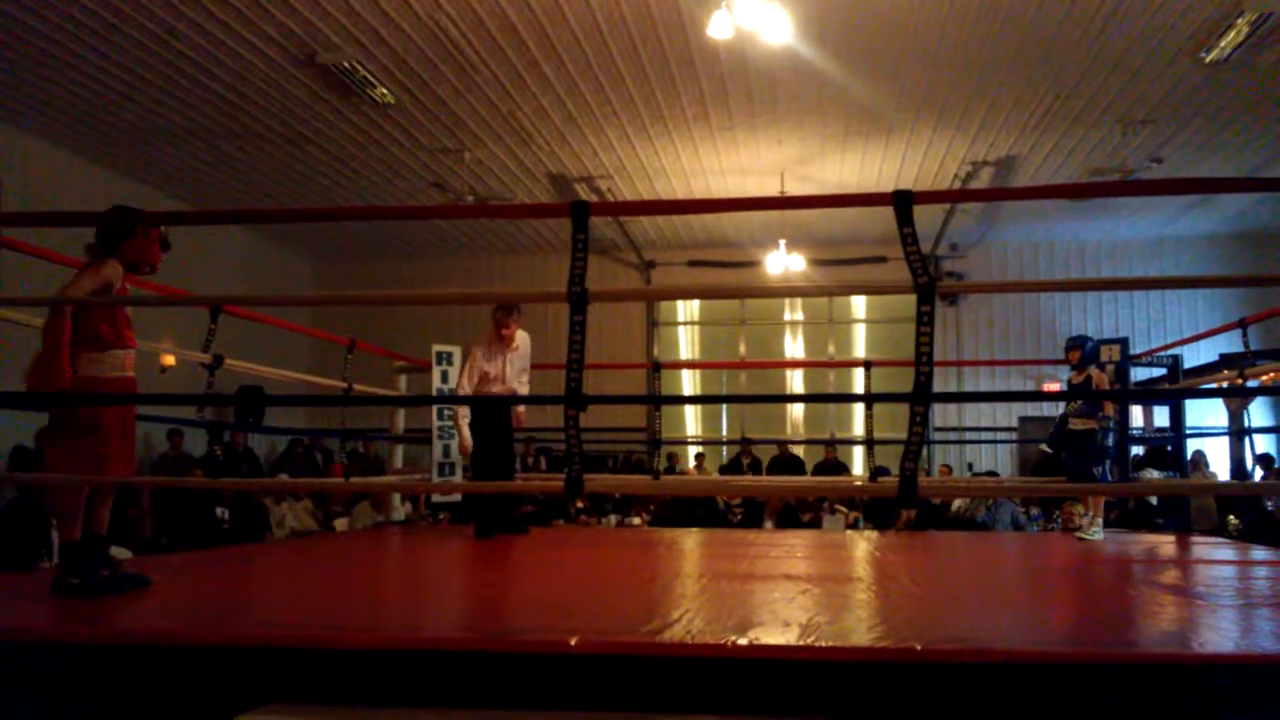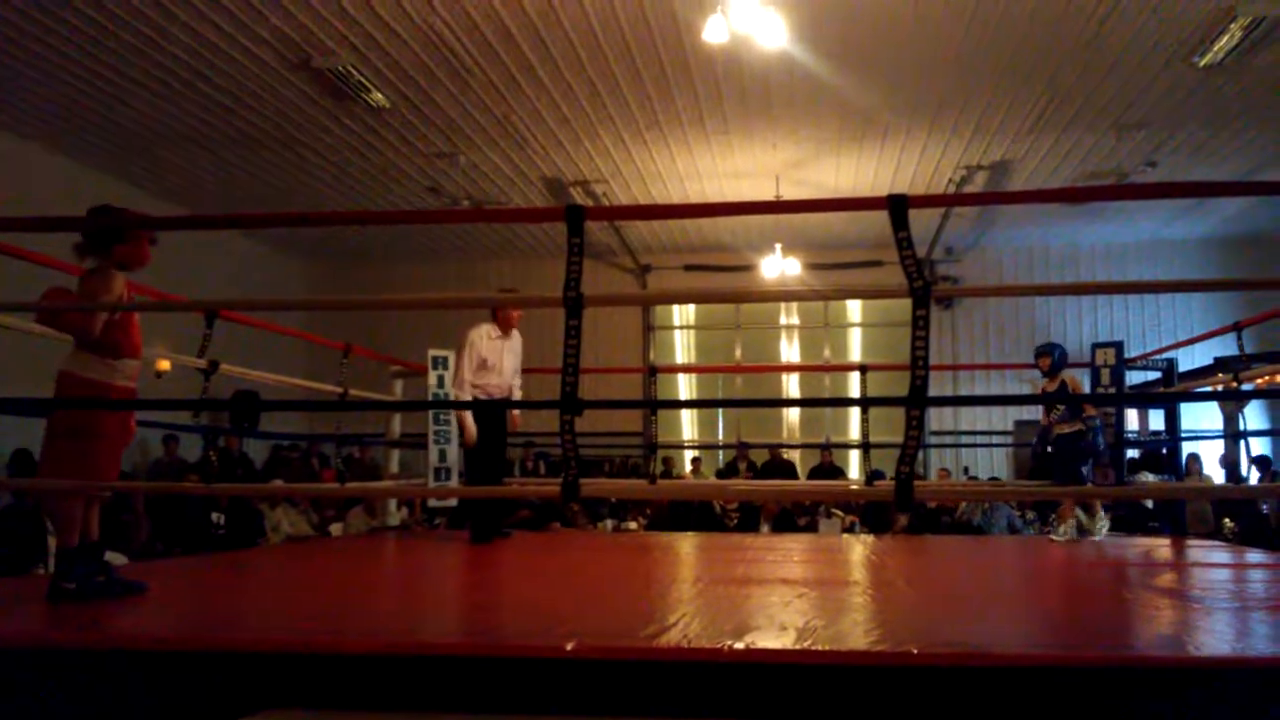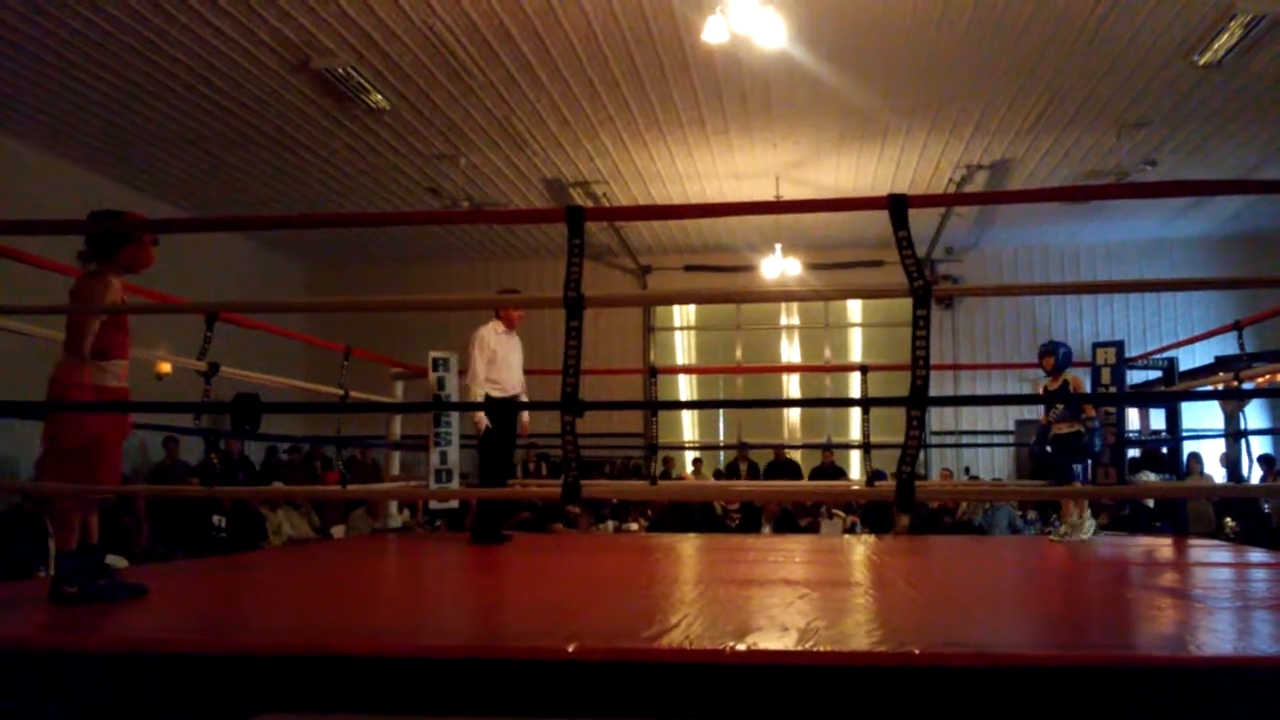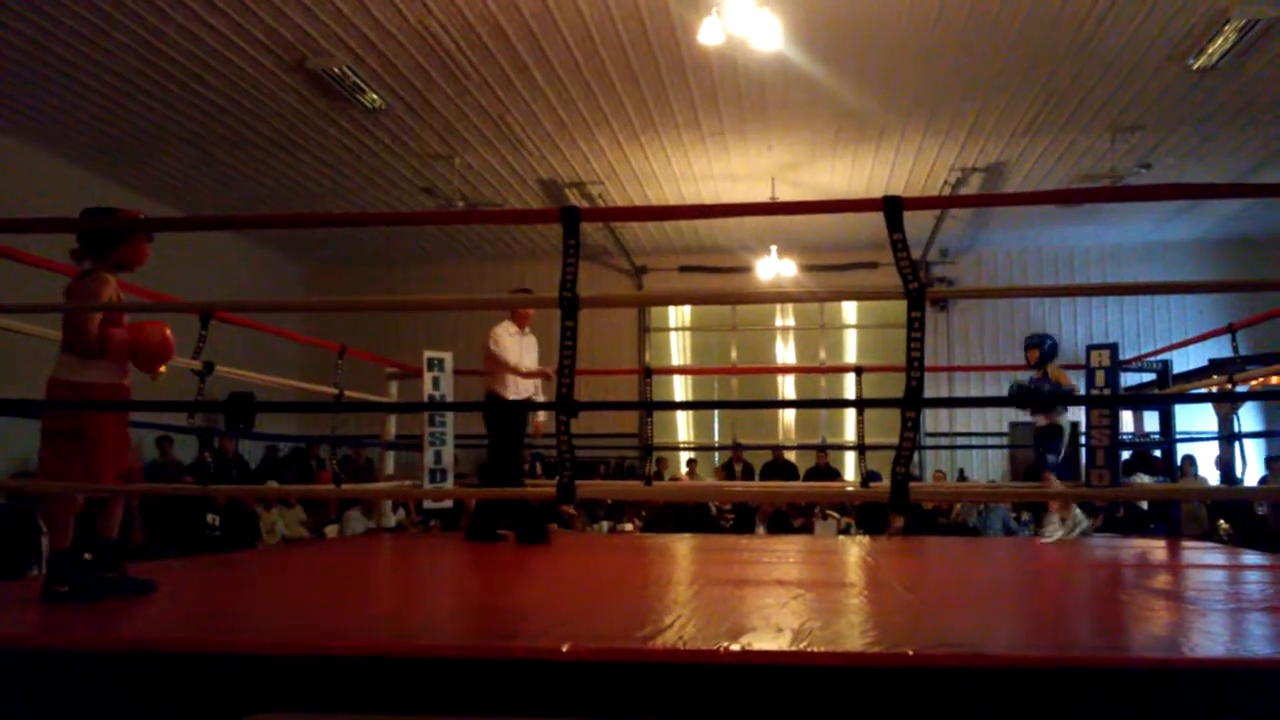
dt=0.7s
person 1, frame 1
left shoulder: (116, 278)
right shoulder: (108, 268)
left elbow: (102, 329)
right elbow: (65, 297)
right wrist: (56, 352)
left hip: (112, 387)
right hip: (90, 386)
left knee: (107, 475)
right knee: (80, 474)
left ankle: (95, 562)
right ankle: (71, 567)
person 1, frame 2
left shoulder: (107, 278)
right shoulder: (111, 278)
left elbow: (89, 328)
right elbow: (90, 330)
right wrist: (63, 316)
left hip: (105, 392)
right hip: (92, 390)
left knee: (90, 480)
right knee: (77, 480)
left ankle: (91, 567)
right ankle: (67, 573)
person 1, frame 3
left shoulder: (102, 283)
right shoulder: (105, 283)
right elbow: (80, 344)
right wrist: (77, 394)
left hip: (98, 395)
right hip: (88, 396)
left knee: (87, 485)
right knee: (77, 485)
left ankle: (92, 571)
right ankle: (67, 577)
person 1, frame 4
left shoulder: (100, 281)
right shoulder: (100, 281)
left elbow: (95, 336)
right elbow: (84, 339)
left wrist: (131, 344)
right wrist: (129, 341)
left hip: (101, 395)
right hip: (84, 394)
left knee: (121, 478)
right knee: (74, 483)
left ankle: (104, 567)
right ankle: (60, 576)
person 2, frame 1
left shoulder: (524, 341)
right shoulder: (480, 351)
right elbow: (463, 392)
left wrist: (520, 406)
right wrist: (464, 434)
left hip: (503, 406)
right hip: (479, 408)
left knee: (507, 461)
right knee: (483, 465)
left ankle: (505, 517)
right ankle: (485, 522)
person 2, frame 2
left shoulder: (516, 337)
right shoulder: (477, 337)
right elbow: (462, 381)
left wrist: (515, 408)
right wrist: (467, 422)
left hip: (498, 406)
right hip: (476, 406)
left knee: (497, 466)
right knee: (477, 468)
left ankle: (493, 523)
right ankle: (480, 528)
person 2, frame 3
left shoulder: (515, 339)
right shoulder: (484, 335)
right elbow: (475, 377)
left wrist: (524, 414)
right wrist: (479, 414)
left hip: (510, 406)
right hip: (492, 405)
left knee: (503, 467)
right knee: (492, 468)
left ankle: (493, 526)
right ankle: (485, 529)
person 2, frame 4
left shoulder: (531, 339)
right shoulder: (499, 334)
left elbow: (534, 378)
right elbow: (512, 365)
left wrist: (538, 413)
right wrist: (538, 370)
left hip: (519, 407)
right hip: (501, 405)
left knee: (499, 468)
right knee: (509, 468)
left ankle: (482, 526)
right ankle: (529, 527)
person 3, frame 1
left shoulder: (1098, 377)
right shoulder: (1071, 379)
left elbow: (1108, 407)
left wrist: (1104, 432)
right wrist: (1059, 433)
left hip: (1091, 432)
right hip: (1073, 433)
left knee: (1096, 477)
right knee: (1075, 476)
left ankle: (1097, 524)
right ankle: (1090, 515)
person 3, frame 2
left shoulder: (1071, 381)
right shoulder: (1044, 388)
left elbow: (1088, 408)
left wrist: (1094, 434)
right wrist: (1041, 442)
left hip: (1077, 435)
right hip: (1058, 439)
left knee: (1082, 478)
right knee: (1064, 481)
left ankle: (1099, 517)
right ankle: (1068, 525)
person 3, frame 3
left shoulder: (1073, 381)
right shoulder: (1046, 387)
left elbow: (1089, 409)
left wrist: (1091, 435)
right wrist: (1039, 441)
left hip: (1075, 435)
right hip: (1056, 438)
left knee: (1074, 479)
right knee: (1062, 482)
left ankle: (1085, 518)
right ankle: (1068, 525)
person 3, frame 4
left shoulder: (1054, 371)
right shoulder: (1036, 376)
left elbow: (1072, 390)
right elbow: (1032, 400)
left wrist: (1048, 388)
right wrist: (1022, 394)
left hip: (1056, 427)
right hip: (1042, 429)
left knee: (1048, 472)
right knee: (1051, 474)
left ankle: (1054, 522)
right ankle: (1075, 517)
